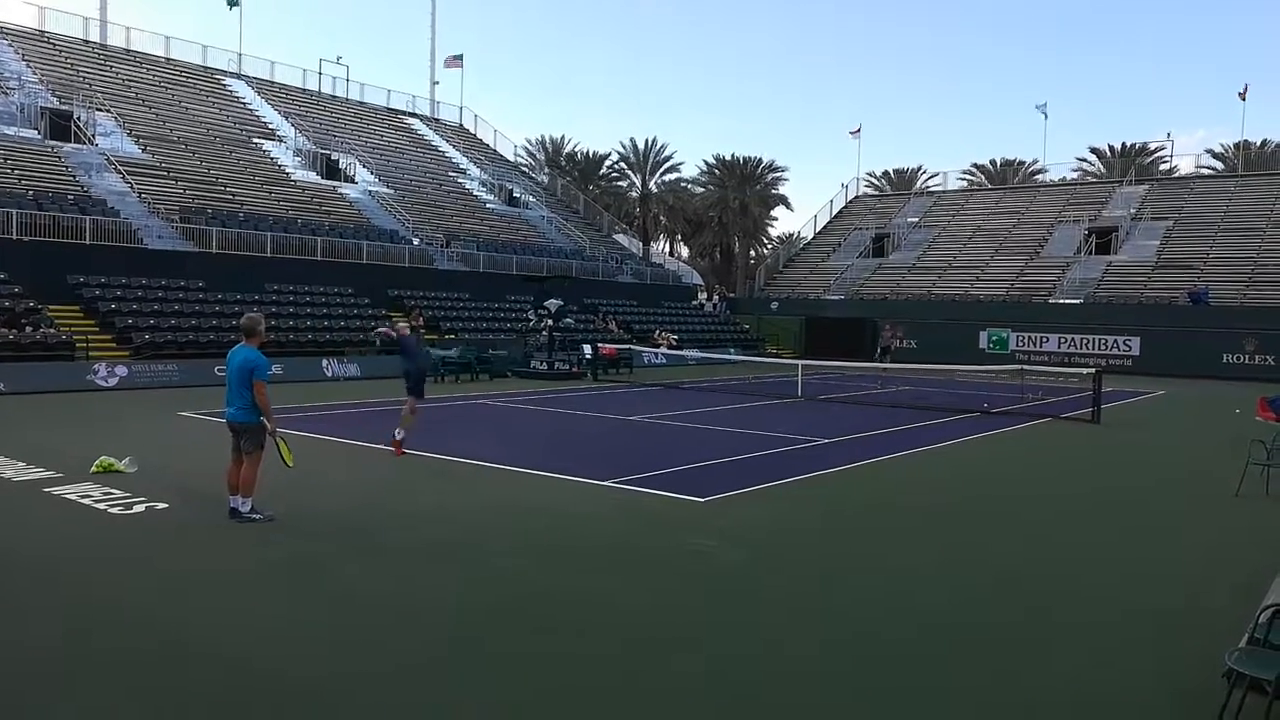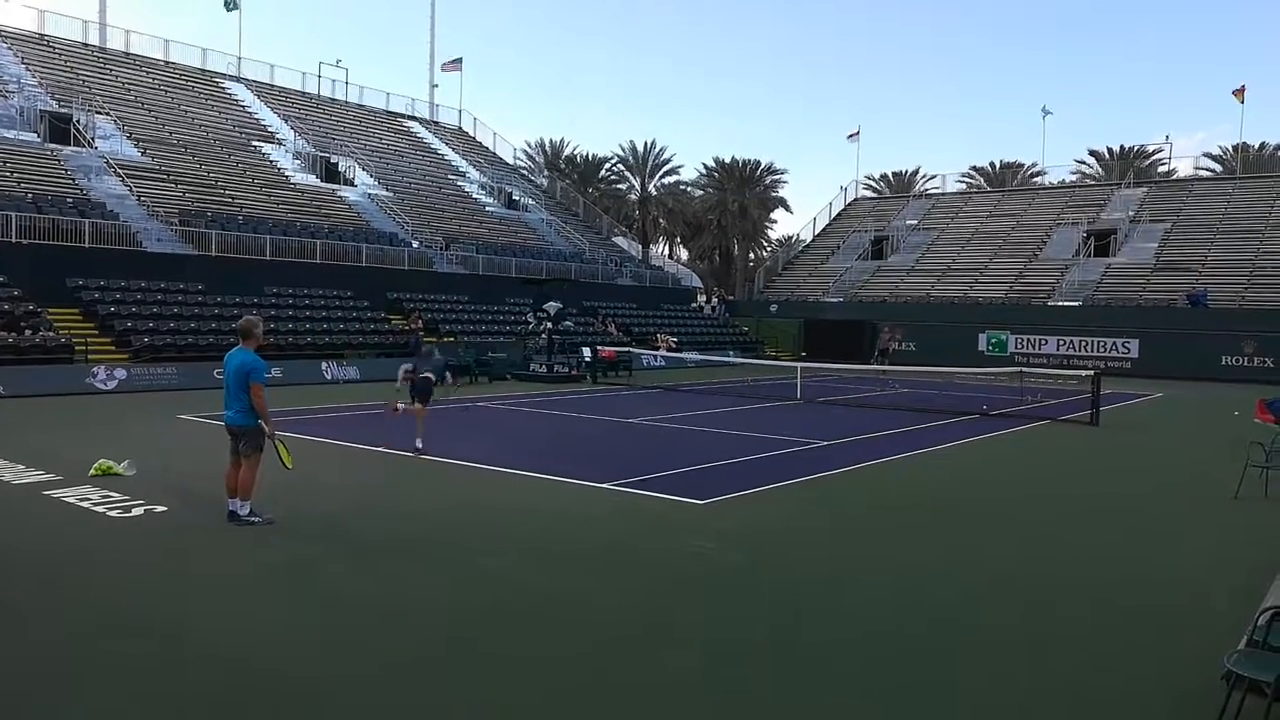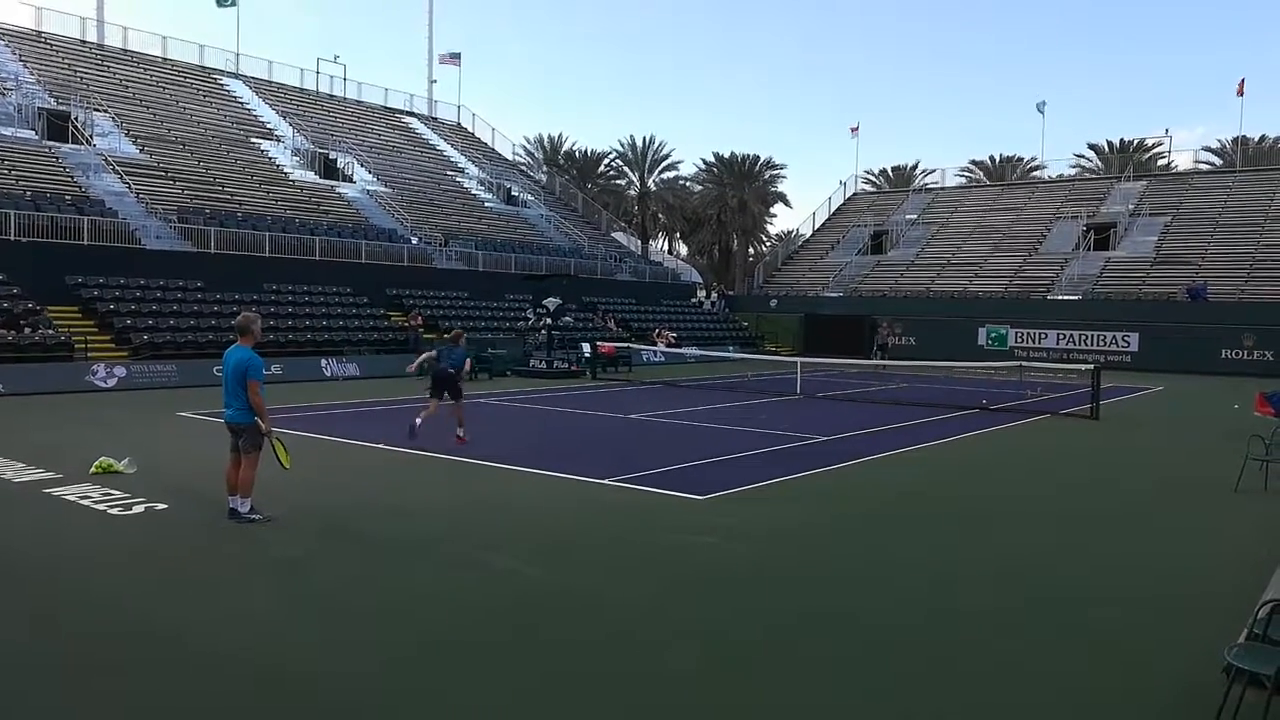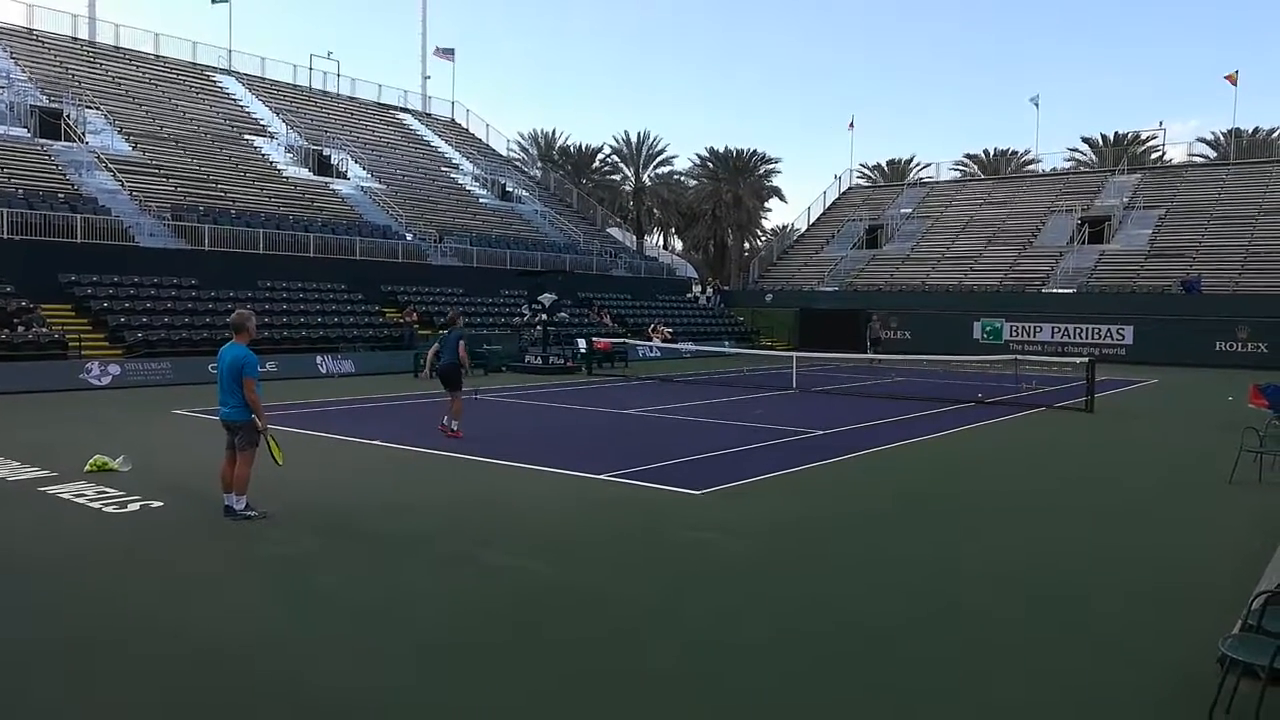
dt=0.4s
person 1, frame 1
left shoulder: (233, 353)
right shoulder: (258, 360)
right elbow: (260, 395)
right wrist: (270, 421)
left hip: (233, 416)
right hip: (250, 419)
left knee: (236, 462)
right knee: (250, 464)
left ankle: (234, 506)
right ankle: (245, 510)
person 1, frame 2
left shoulder: (230, 356)
right shoulder: (255, 363)
right elbow: (257, 398)
right wrist: (268, 423)
left hip: (232, 419)
right hip: (249, 422)
left knee: (234, 465)
right knee: (249, 467)
left ankle: (233, 509)
right ankle: (244, 513)
person 1, frame 3
left shoulder: (229, 353)
right shoulder: (252, 359)
right elbow: (254, 396)
right wrist: (265, 421)
left hip: (232, 416)
right hip: (248, 419)
left knee: (235, 462)
right knee: (248, 465)
left ankle: (233, 506)
right ankle: (244, 510)
person 1, frame 4
left shoulder: (223, 351)
right shoulder: (247, 356)
right elbow: (250, 393)
right wrist: (261, 418)
left hip: (228, 414)
right hip: (243, 417)
left knee: (230, 460)
right knee: (244, 462)
left ankle: (229, 504)
right ankle: (240, 507)
